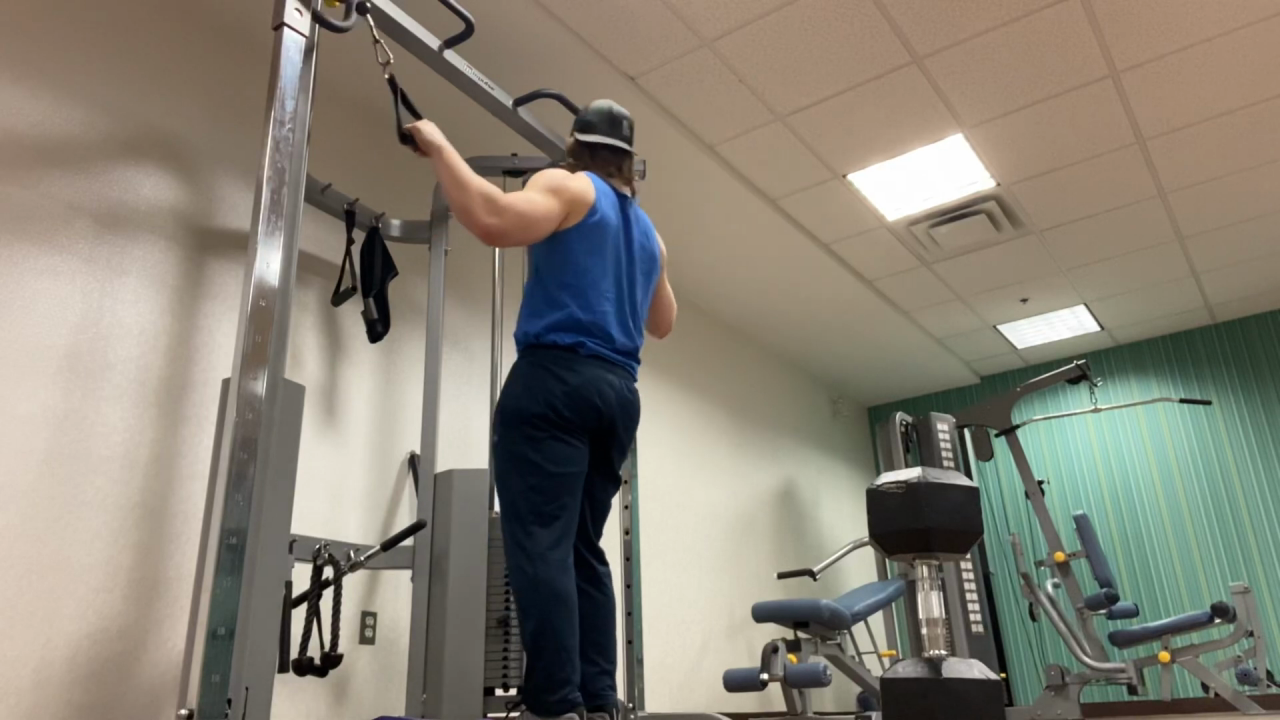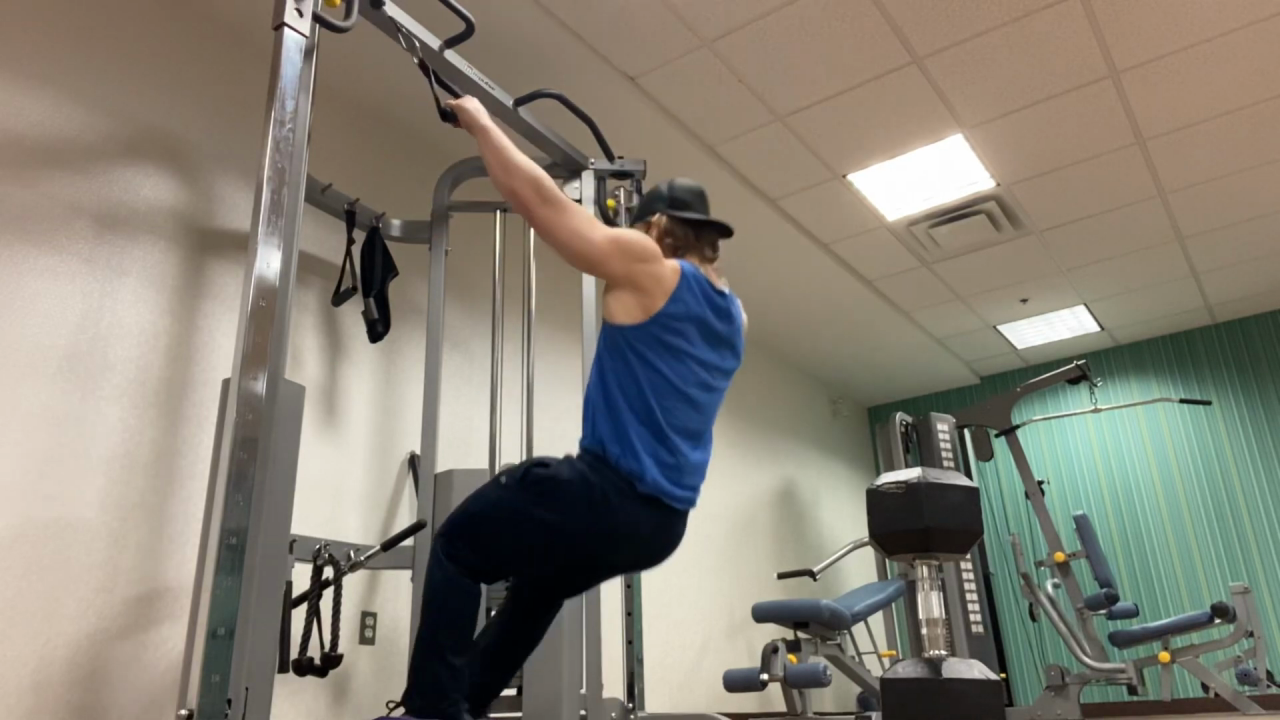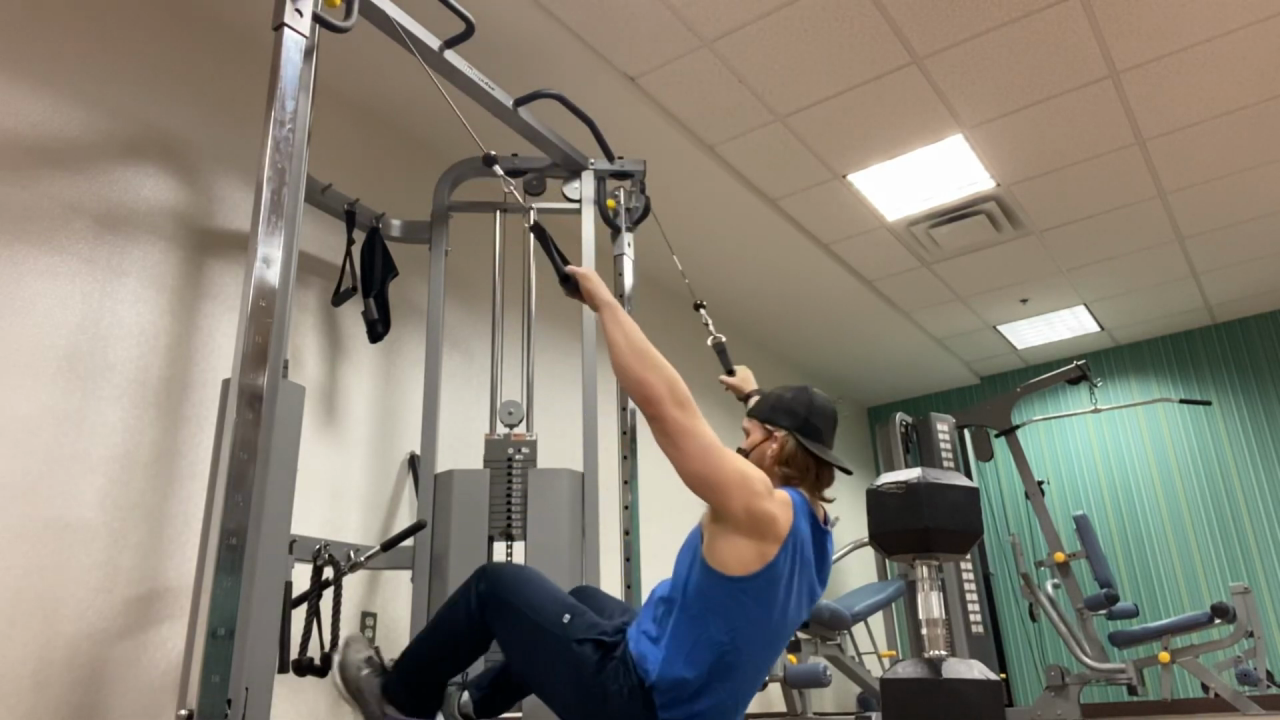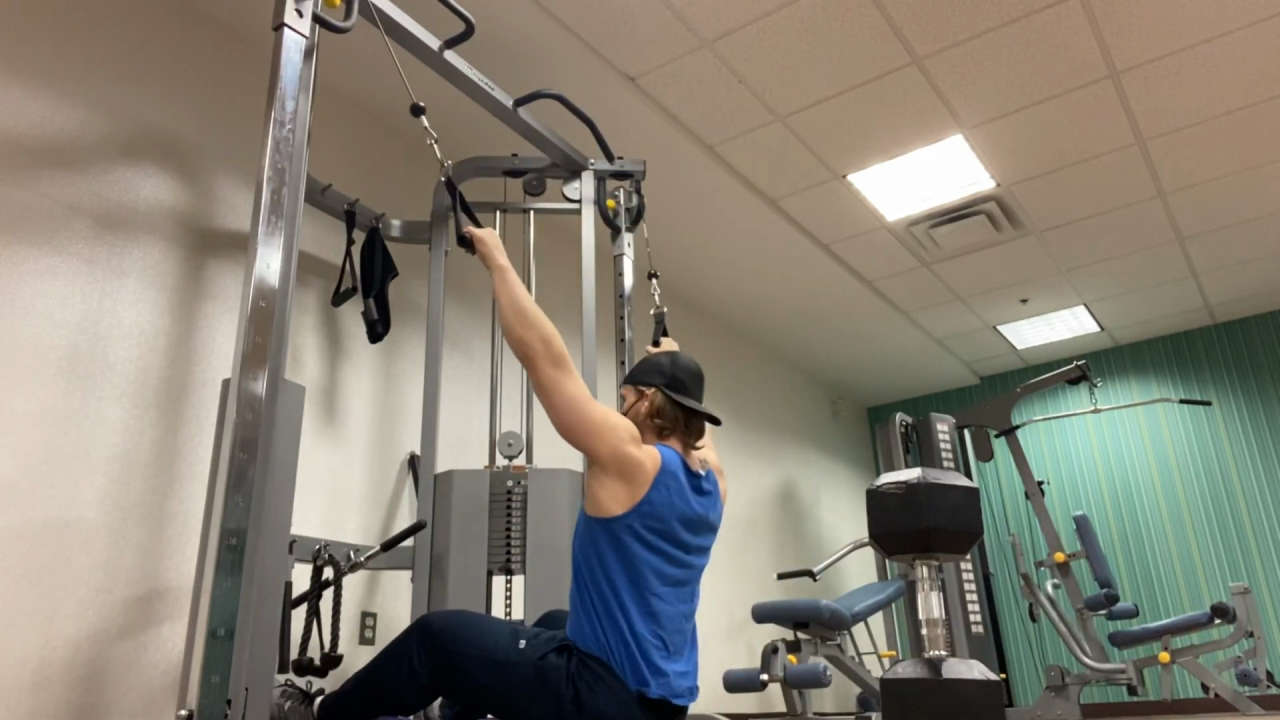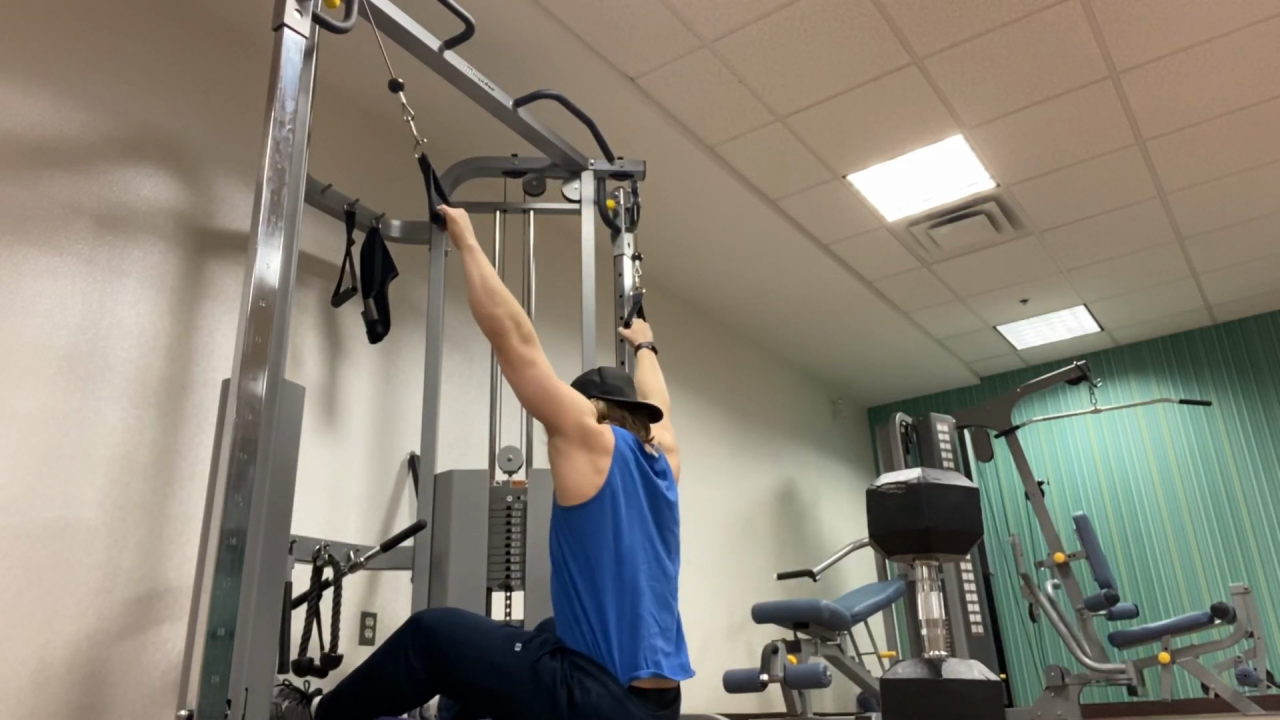
dt=1s
person 1, frame 1
left shoulder: (565, 187)
right shoulder: (648, 232)
left elbow: (493, 221)
right elbow: (663, 322)
left wrist: (439, 146)
left hip: (555, 381)
right hip: (618, 393)
left knee: (541, 545)
right knee: (583, 550)
person 1, frame 2
left shoulder: (647, 270)
right shoulder: (732, 314)
left elbow: (540, 200)
left wrist: (480, 122)
left hip: (606, 491)
right hip: (659, 523)
left knee: (458, 549)
right knee: (544, 568)
person 1, frame 3
left shoulder: (759, 507)
right shoulder: (812, 522)
left elbow: (663, 402)
right elbow: (785, 440)
left wrist: (603, 301)
right wrist: (754, 395)
left knee: (499, 586)
right knee: (586, 601)
person 1, frame 4
left shoulder: (630, 459)
right shoulder: (709, 478)
left elbow: (545, 357)
right elbow: (690, 420)
left wrist: (497, 261)
right wrist: (669, 360)
left knee: (440, 636)
right knee: (554, 628)
person 1, frame 5
left shoulder: (593, 443)
right shoulder: (660, 455)
left elbow: (514, 337)
right elbow: (655, 404)
left wrist: (466, 241)
right wrist: (644, 345)
left knee: (432, 634)
right knee: (549, 636)
